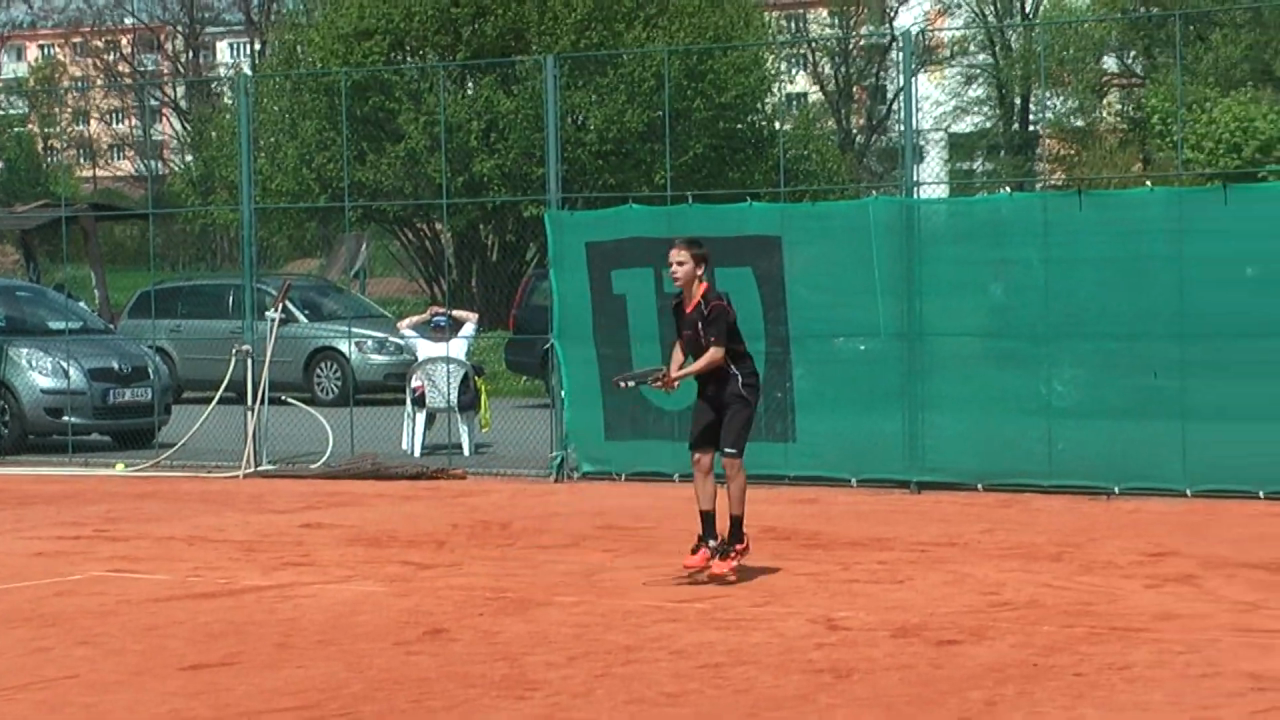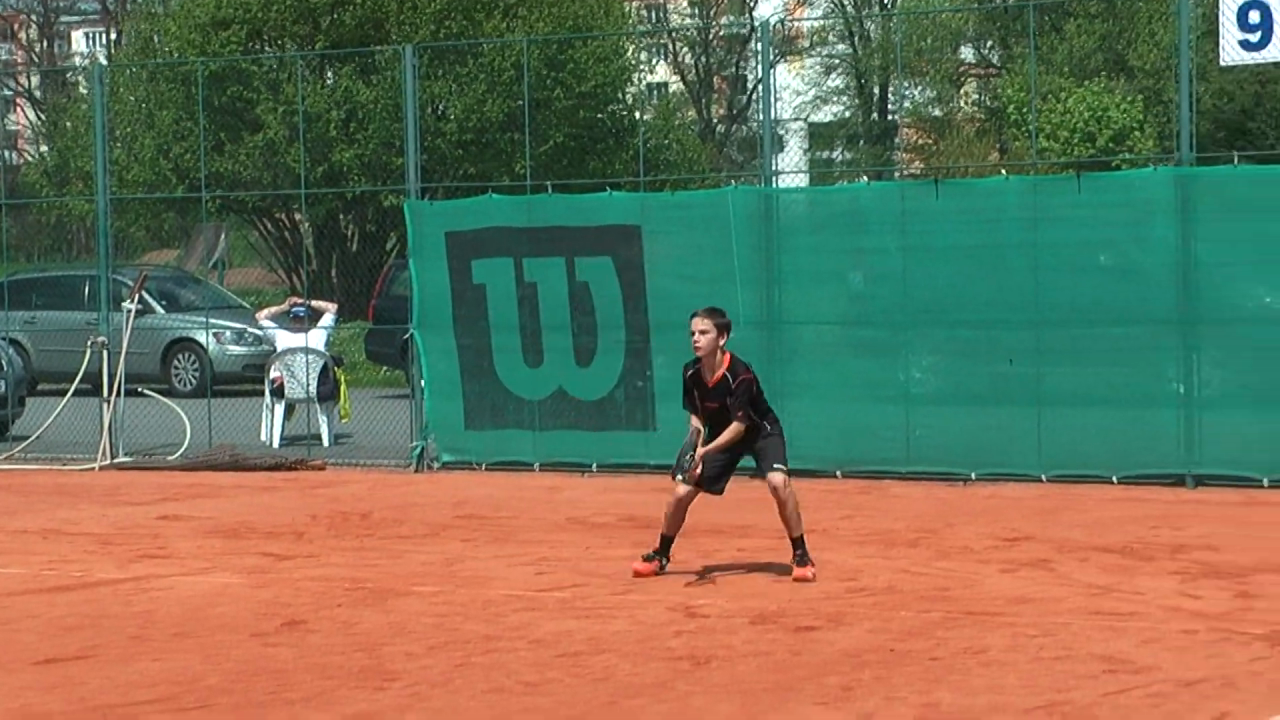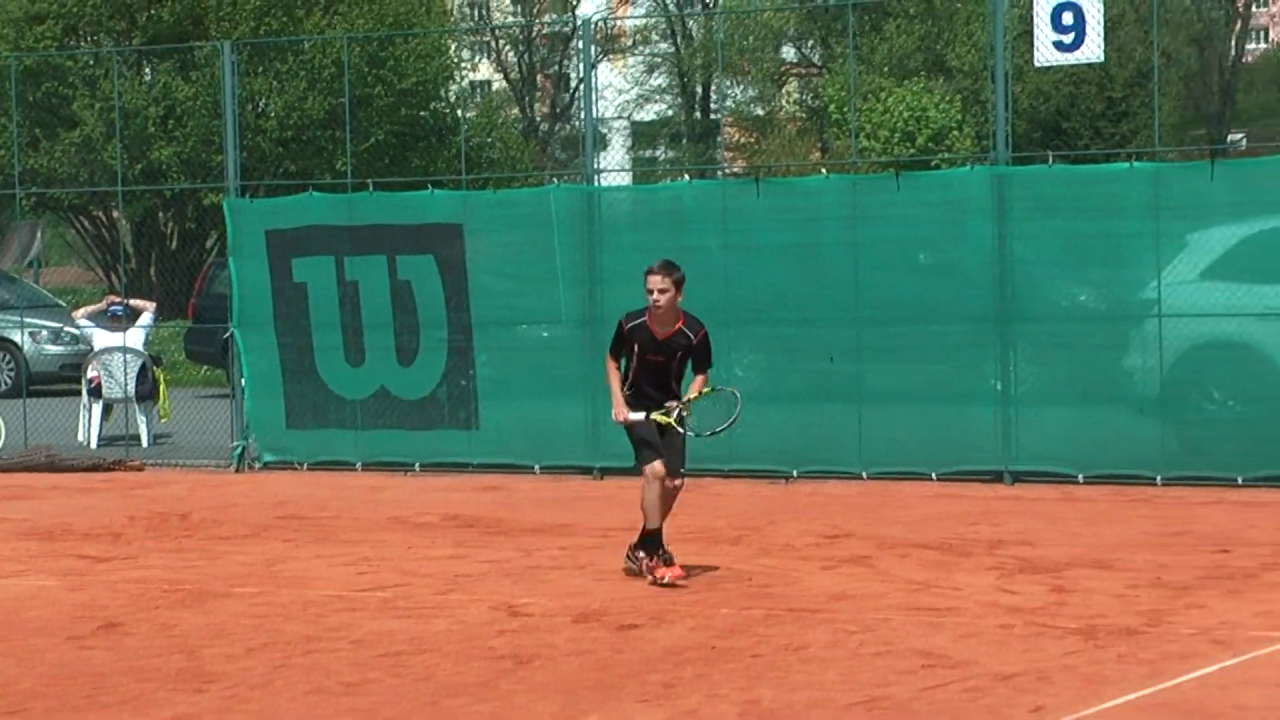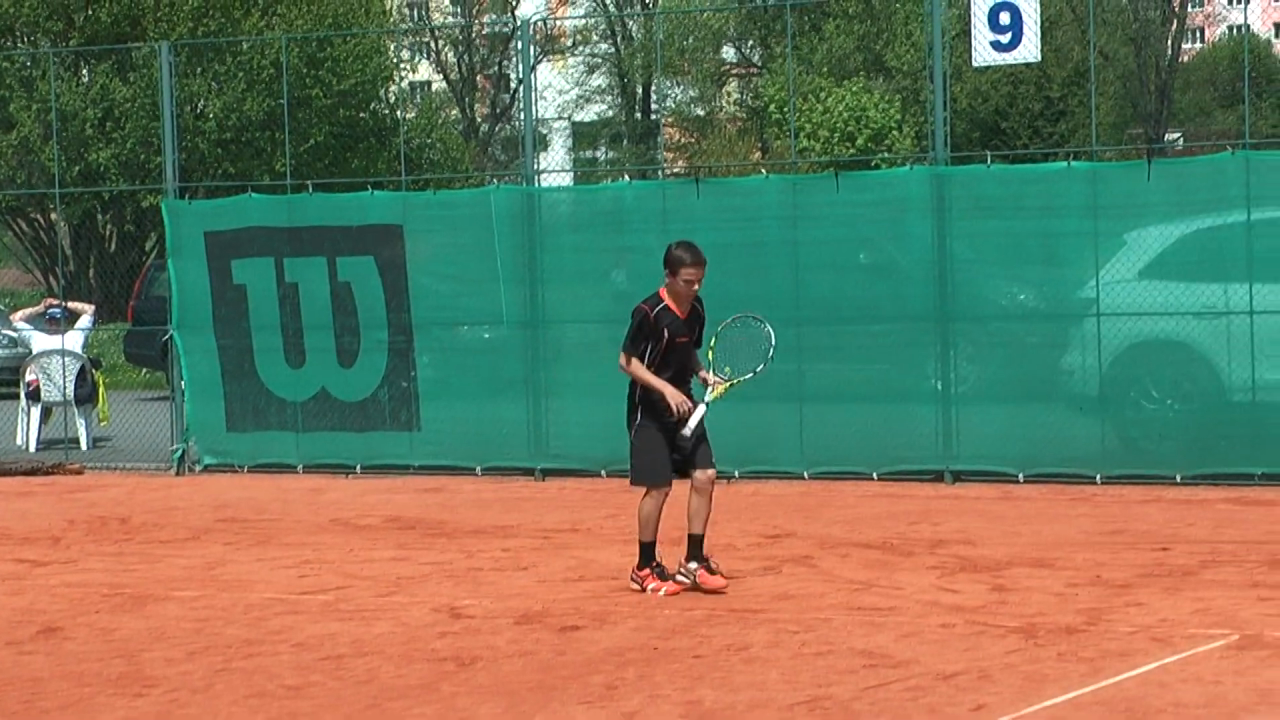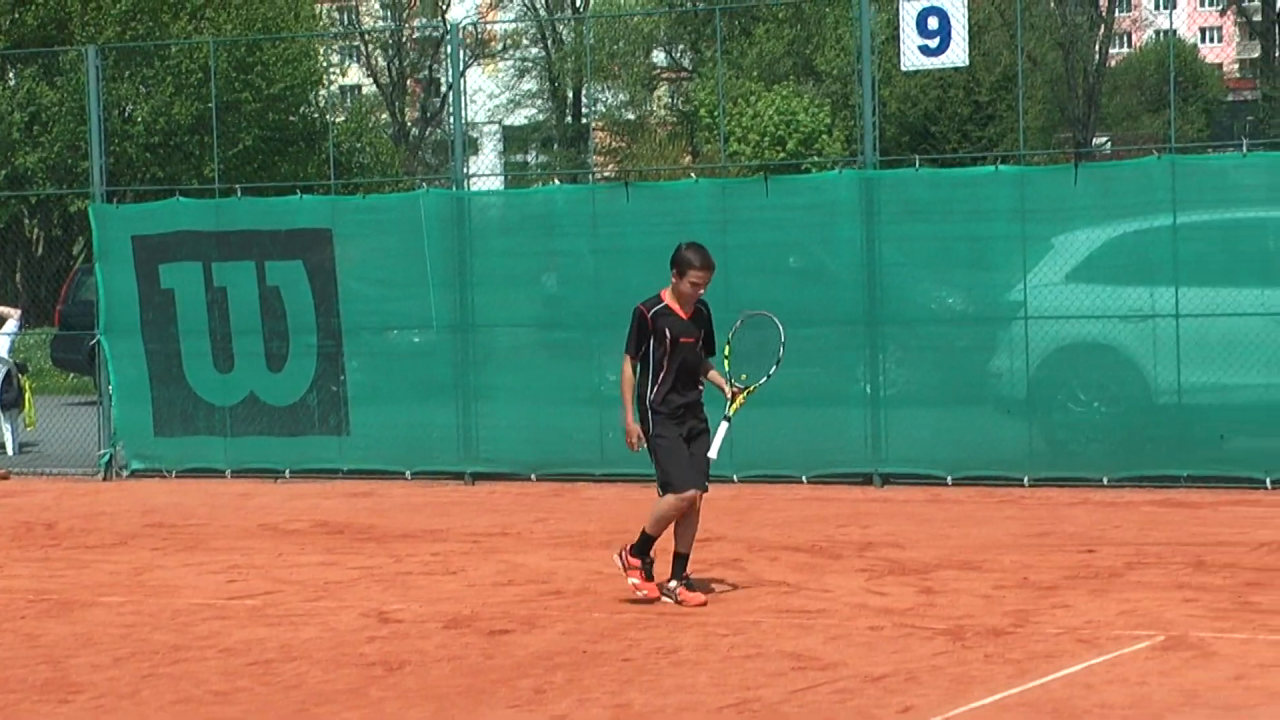
dt=0.4s
person 1, frame 1
left shoulder: (715, 304)
right shoulder: (678, 305)
left elbow: (716, 352)
left wrist: (678, 374)
right wrist: (672, 370)
left hip: (737, 386)
right hip: (709, 388)
left knee: (731, 461)
right knee: (700, 461)
left ankle: (736, 540)
right ankle: (709, 540)
person 1, frame 2
left shoulder: (741, 374)
right shoulder: (692, 372)
left elbow: (740, 424)
right elbow: (694, 414)
left wrist: (707, 451)
right wrist: (697, 445)
left hip: (761, 432)
right hip: (716, 434)
left knee: (778, 481)
right knee: (682, 493)
left ankle: (800, 554)
right ankle: (660, 554)
person 1, frame 3
left shoulder: (695, 332)
right shoulder: (630, 324)
left elbow: (702, 374)
right elbow: (612, 360)
left wrist: (685, 402)
right wrist: (617, 400)
left hip: (670, 408)
right hip: (636, 408)
left knee: (673, 483)
right knee: (654, 470)
left ankle: (642, 549)
right ankle: (653, 551)
person 1, frame 4
left shoulder: (697, 308)
right shoulder: (648, 311)
right elbow: (627, 361)
left wrist: (703, 373)
right wrist: (666, 389)
left hip: (684, 406)
right hip: (651, 409)
left knee: (705, 477)
right knee: (658, 487)
left ankle: (694, 561)
right ankle: (645, 567)
person 1, frame 5
left shoulder: (702, 312)
right shoulder: (649, 312)
right elbow: (630, 363)
left wrist: (723, 384)
right wrist: (629, 416)
left hip: (693, 415)
right hip: (659, 416)
left knee: (696, 497)
right knee: (683, 494)
left ankle: (677, 579)
right ankle: (636, 555)
